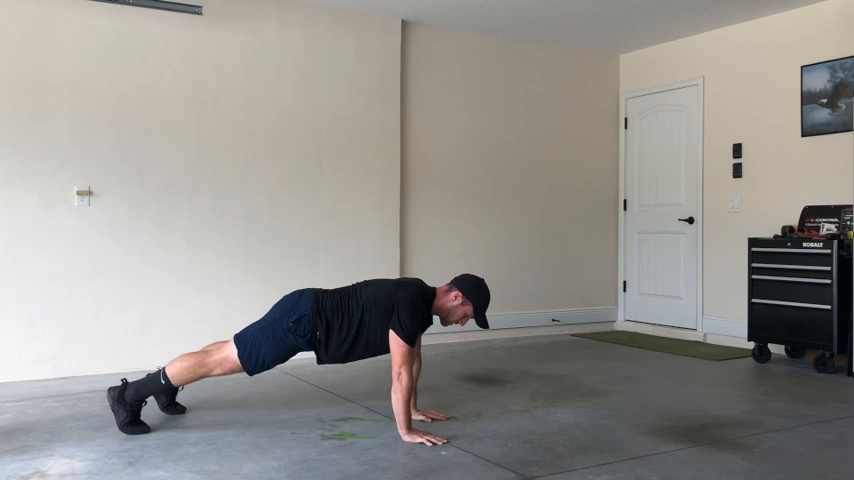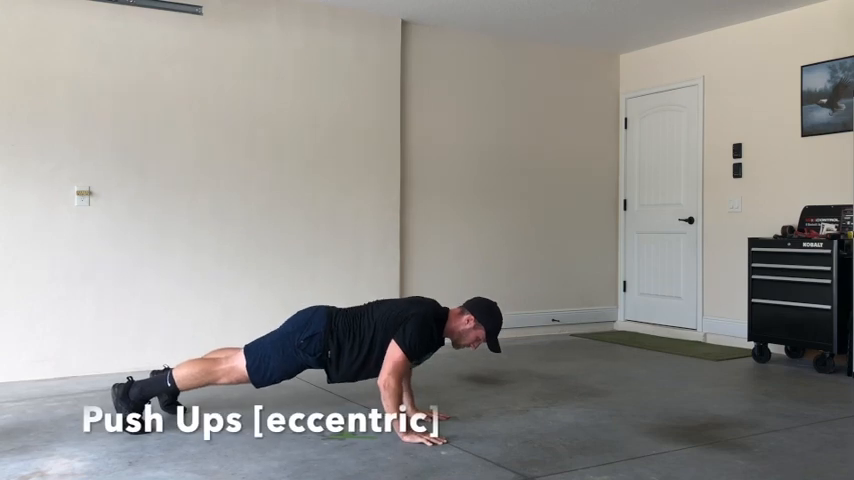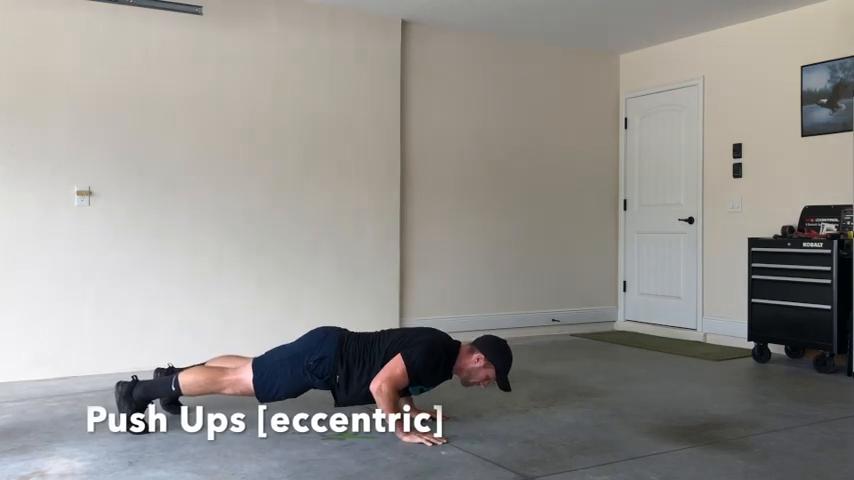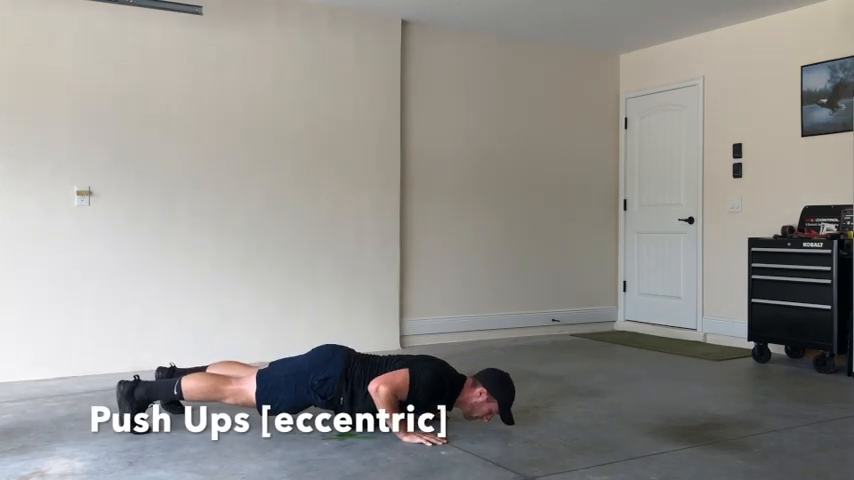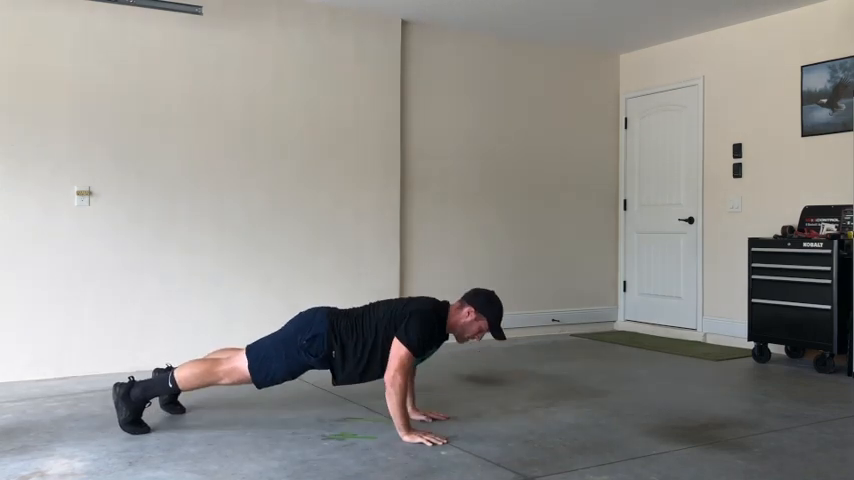
dt=1s
person 1, frame 1
left shoulder: (419, 300)
right shoulder: (412, 305)
left elbow: (413, 358)
right elbow: (401, 373)
left wrist: (414, 408)
right wrist: (406, 431)
left hip: (308, 317)
right hip: (303, 320)
left knee: (230, 351)
right knee: (222, 360)
left ankle: (165, 387)
right ankle: (130, 394)
person 1, frame 2
left shoulder: (429, 318)
right shoulder: (424, 325)
left elbow: (400, 360)
right elbow: (387, 378)
left wrist: (412, 409)
right wrist: (403, 431)
left hip: (320, 333)
right hip: (315, 337)
left knee: (240, 359)
right knee: (228, 370)
left ankle: (165, 381)
right ankle: (135, 391)
person 1, frame 3
left shoulder: (440, 350)
right shoulder: (434, 354)
right elbow: (380, 386)
left wrist: (412, 408)
right wrist: (404, 431)
left hip: (329, 353)
right hip: (324, 358)
left knee: (246, 367)
right knee: (233, 381)
left ankle: (172, 375)
right ankle: (138, 391)
person 1, frame 4
left shoulder: (444, 379)
right shoulder: (437, 383)
right elbow: (379, 387)
left wrist: (418, 410)
right wrist: (405, 431)
left hip: (334, 367)
right hip: (327, 376)
left knee: (248, 376)
right knee: (234, 390)
left ankle: (173, 375)
right ankle: (139, 391)
person 1, frame 5
left shoulder: (434, 318)
right shoulder: (425, 320)
left elbow: (404, 367)
right elbow: (393, 377)
left wrist: (413, 409)
right wrist: (404, 430)
left hip: (323, 335)
right hip: (318, 337)
left knee: (239, 360)
right knee: (232, 370)
left ankle: (166, 379)
right ankle: (135, 392)
